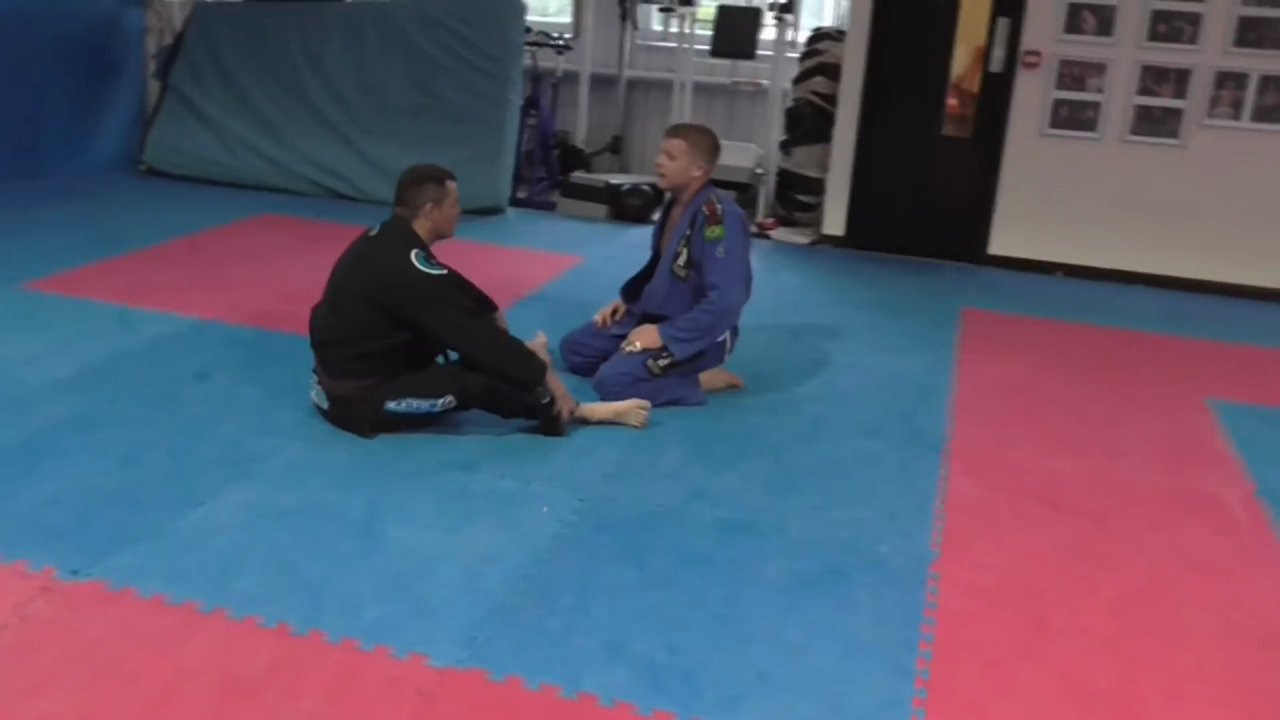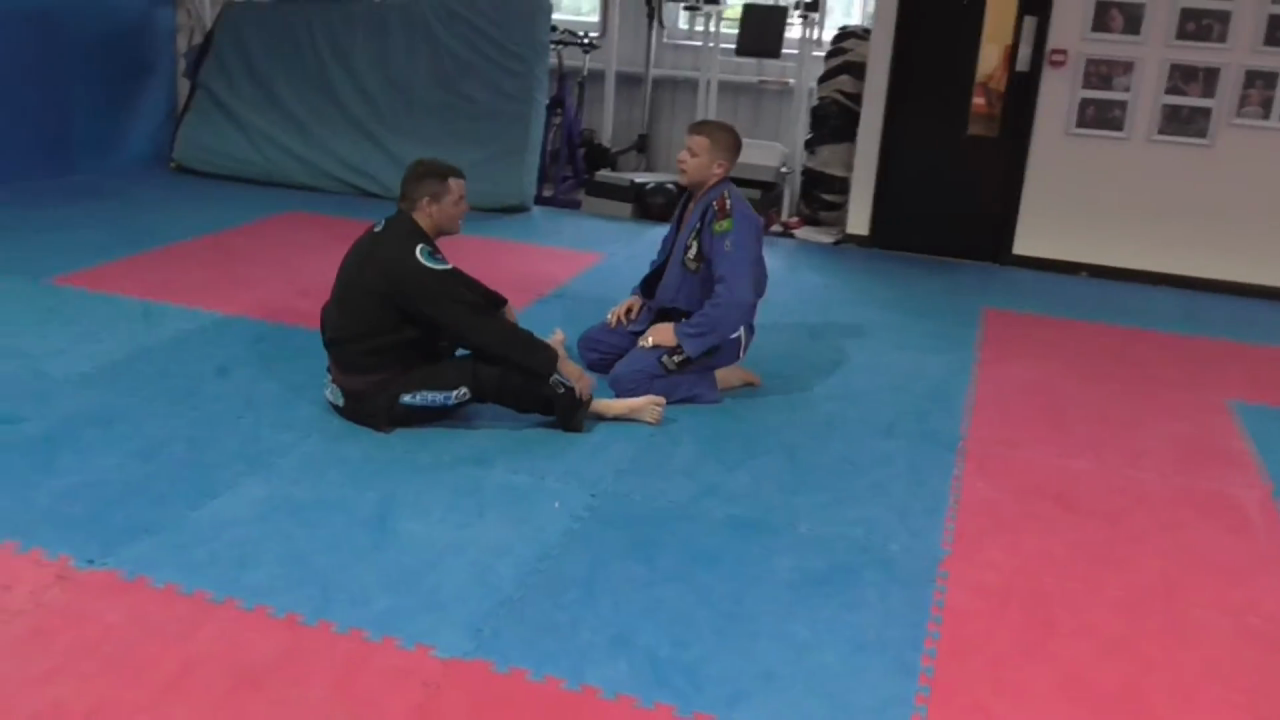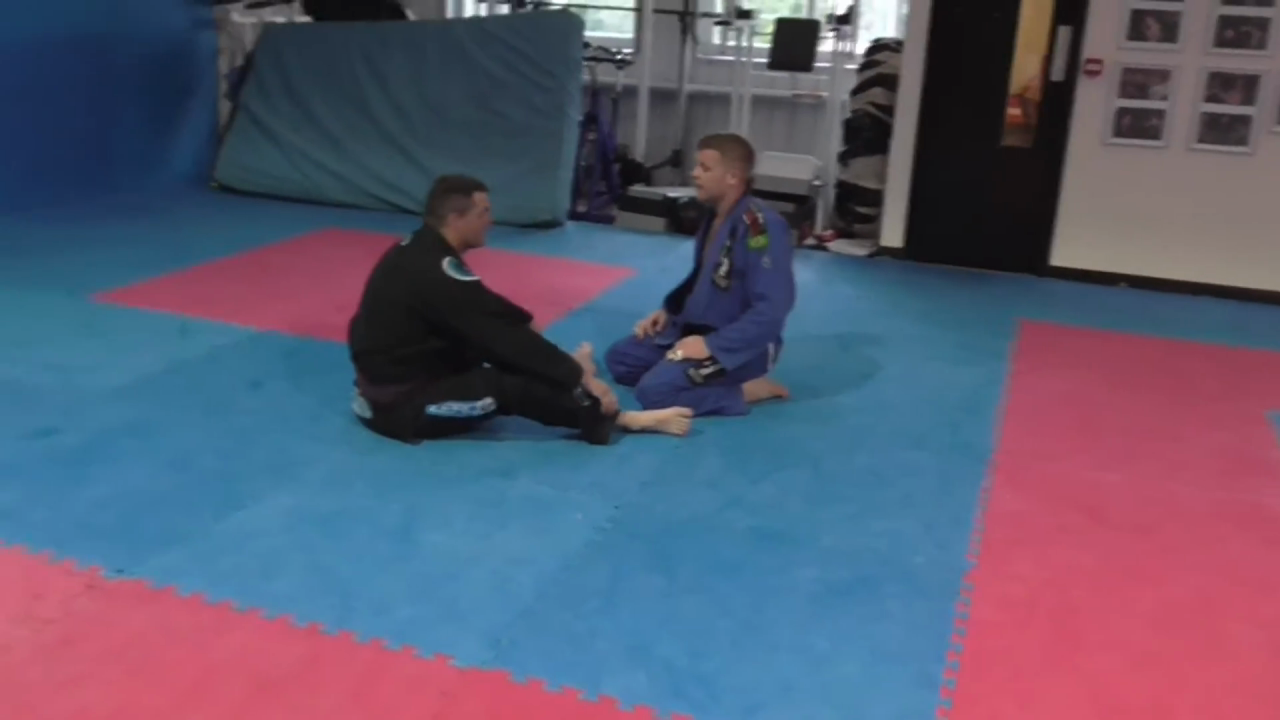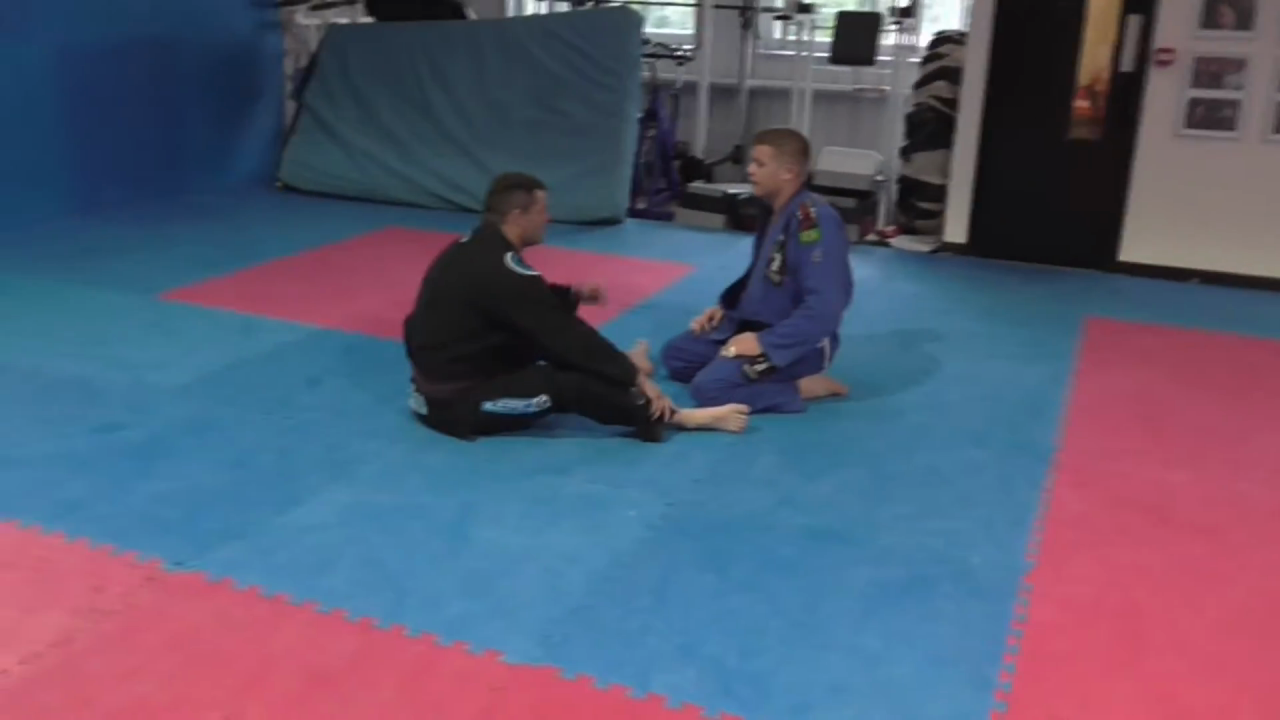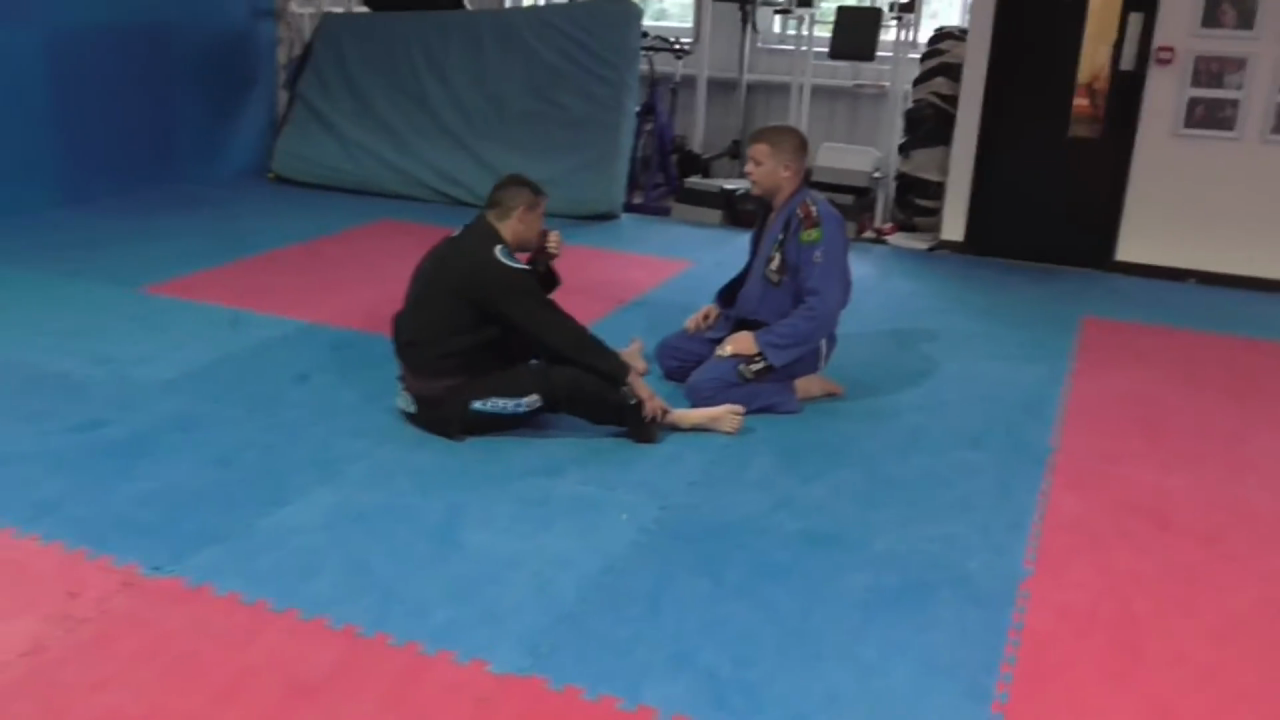
dt=0.3s
person 1, frame 1
left shoulder: (386, 238)
right shoulder: (406, 267)
left elbow: (449, 284)
right elbow: (471, 333)
left wrist: (491, 314)
right wrist: (543, 375)
left hip: (344, 376)
right hip: (360, 399)
right knee: (476, 382)
right ankle: (580, 412)
person 1, frame 2
left shoulder: (390, 234)
right shoulder: (411, 261)
left elbow: (455, 288)
right elbow: (478, 325)
left wrist: (500, 307)
right wrist: (557, 363)
left hip: (357, 372)
right hip: (376, 394)
right knee: (491, 373)
right ankle: (592, 406)
person 1, frame 3
left shoulder: (418, 250)
right shoulder: (438, 274)
left elbow: (480, 305)
right elbow: (503, 337)
left wrist: (525, 322)
right wrist: (581, 376)
left hip: (385, 386)
right hip: (403, 406)
right knee: (516, 384)
right ankle: (616, 418)
person 1, frame 4
left shoulder: (475, 248)
right shoulder: (500, 268)
left elbow: (532, 305)
right elbow: (564, 332)
left wrist: (574, 293)
right wrist: (636, 377)
left hip: (439, 383)
right hip: (457, 402)
right knee: (573, 382)
right ankle: (670, 415)
person 1, frame 5
left shoulder: (468, 243)
right shoulder: (491, 261)
left elbow: (524, 304)
right elbow: (554, 328)
left wrist: (542, 263)
right wrist: (626, 375)
left hip: (426, 383)
right hip: (448, 401)
right knee: (564, 381)
left ankle: (611, 363)
right ankle: (667, 416)
person 2, frame 1
left shoulder: (720, 217)
right shoulder: (675, 204)
left elbow: (724, 303)
left wrist: (665, 335)
right wrist: (628, 299)
left hip: (695, 334)
left knee: (612, 382)
right knee: (573, 349)
left ankle: (704, 379)
right ankle: (670, 366)
person 2, frame 2
left shoulder: (731, 213)
right shoulder: (693, 199)
left elbow: (734, 297)
right elbow: (666, 260)
left wrist: (681, 335)
right wrist: (640, 295)
left hip: (713, 331)
right hip: (670, 314)
left knee: (627, 379)
right knee: (591, 345)
left ankle: (721, 377)
right ankle: (688, 366)
person 2, frame 3
left shoulder: (762, 227)
right shoulder: (716, 217)
left elbow: (770, 312)
left wrist: (712, 346)
right wrist: (668, 310)
left hip: (739, 345)
right hip: (696, 328)
left knee: (654, 391)
right knee: (619, 359)
left ankle: (749, 389)
right ankle: (715, 378)
person 2, frame 4
left shoulder: (816, 222)
right shoulder: (777, 213)
left elbow: (822, 308)
left wrist: (765, 342)
right wrist: (725, 306)
left hip: (794, 341)
right hip: (756, 325)
left knee: (709, 388)
right knee: (675, 356)
left ankle: (806, 385)
person 2, frame 5
left shoulder: (817, 221)
right shoulder: (775, 210)
left elbow: (823, 309)
left wrist: (761, 342)
right wrist: (722, 304)
left hip: (793, 341)
right hip: (750, 323)
left knee: (704, 388)
right knee: (670, 353)
left ankle: (802, 386)
right ankle: (765, 375)
